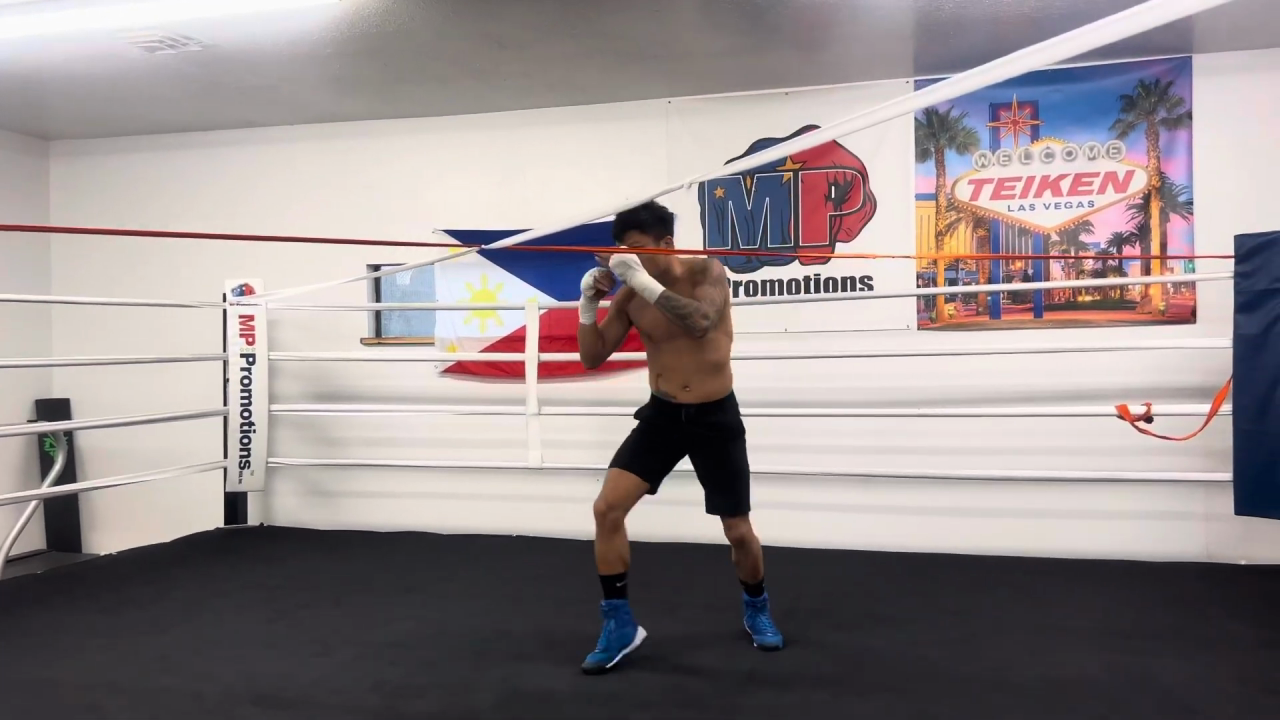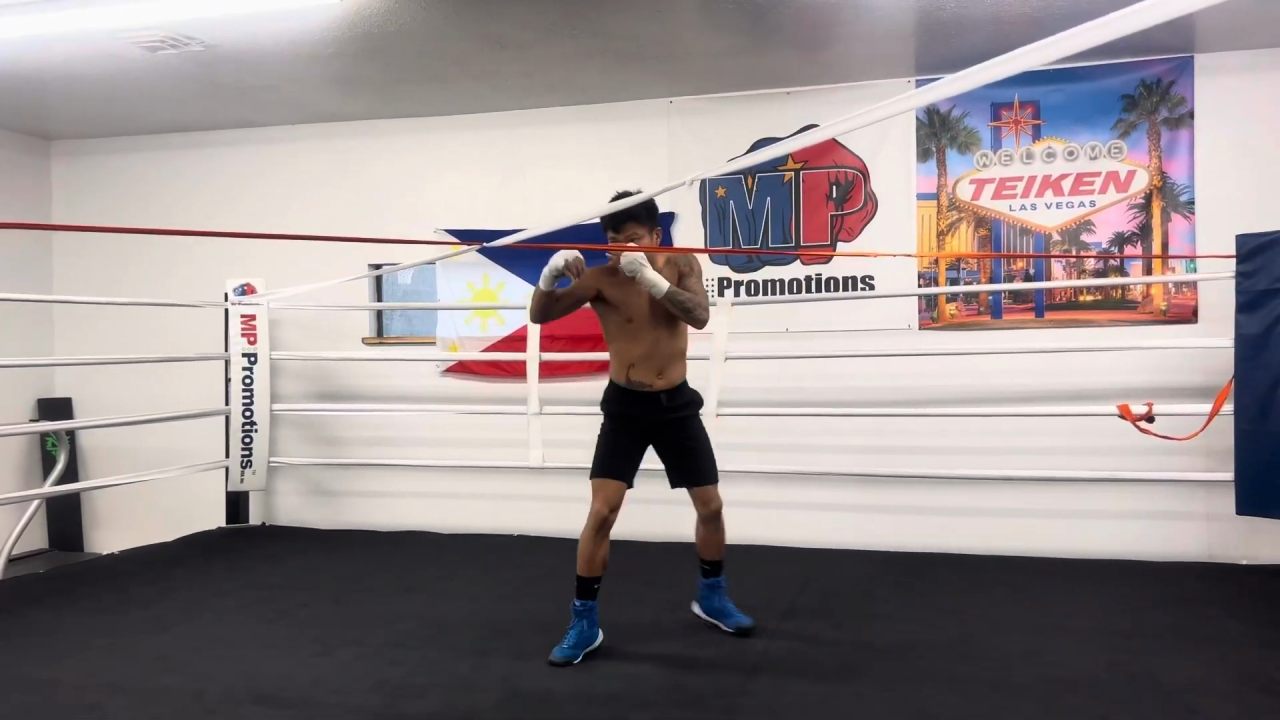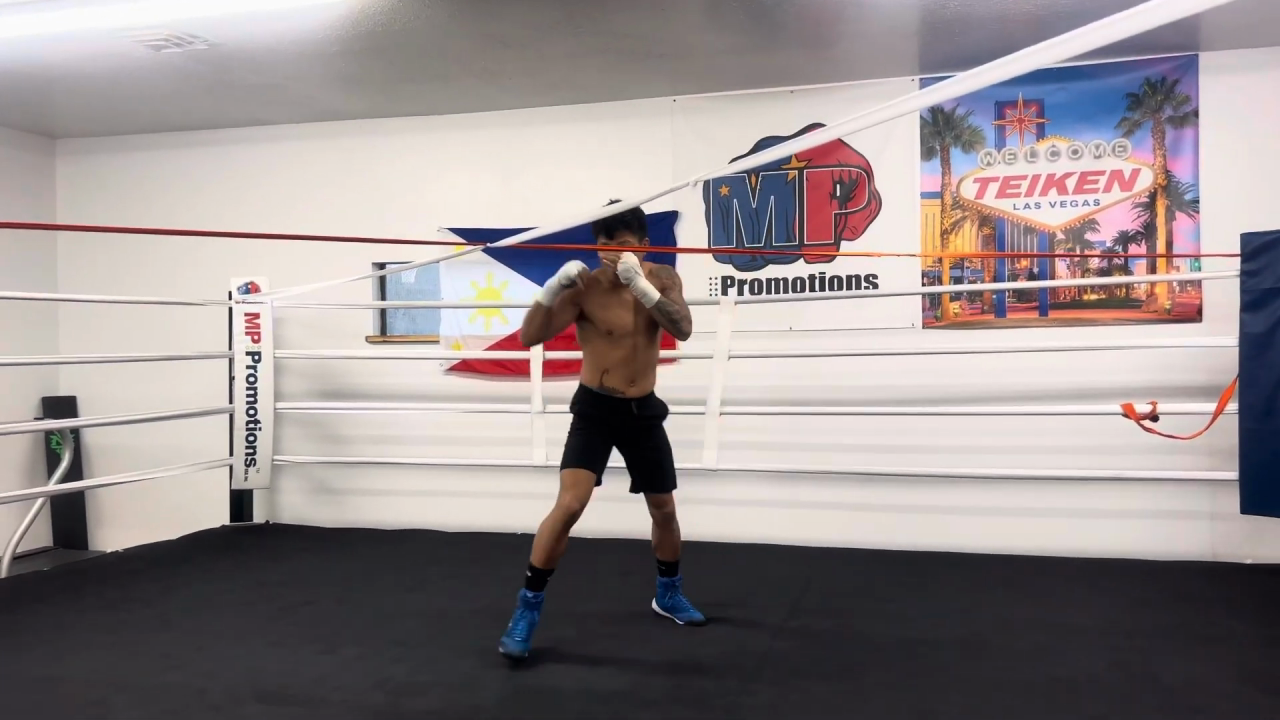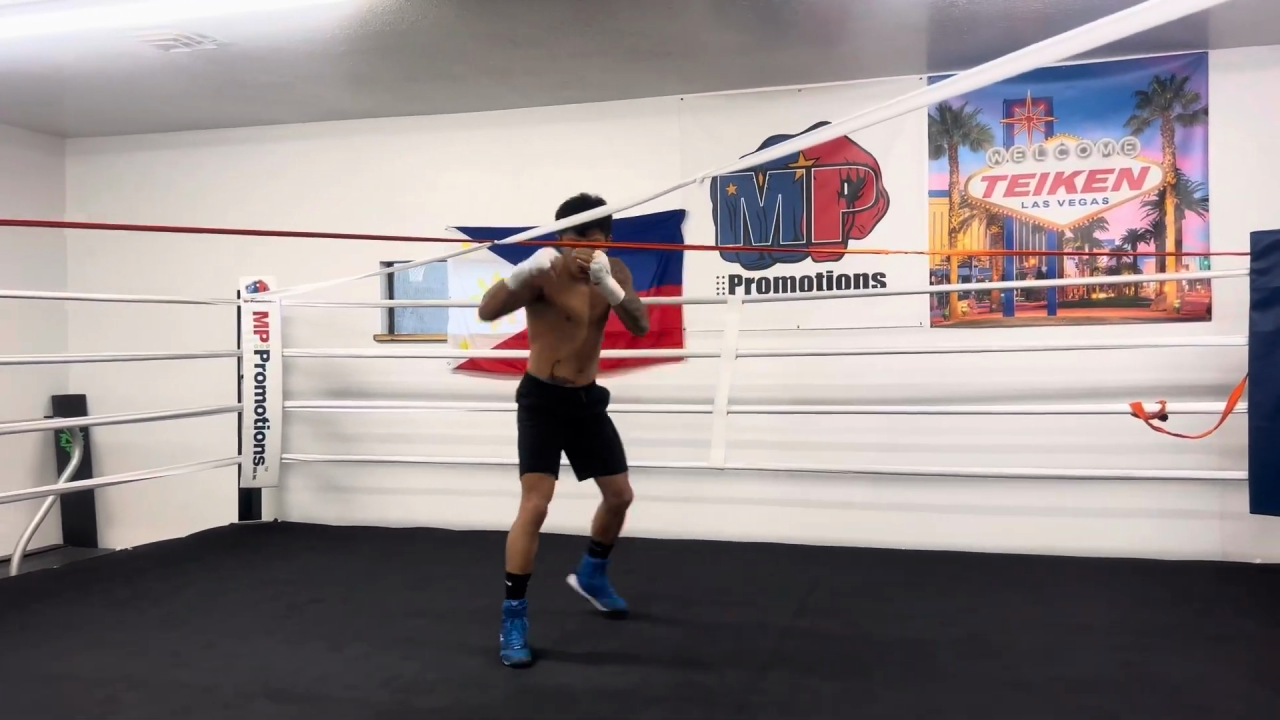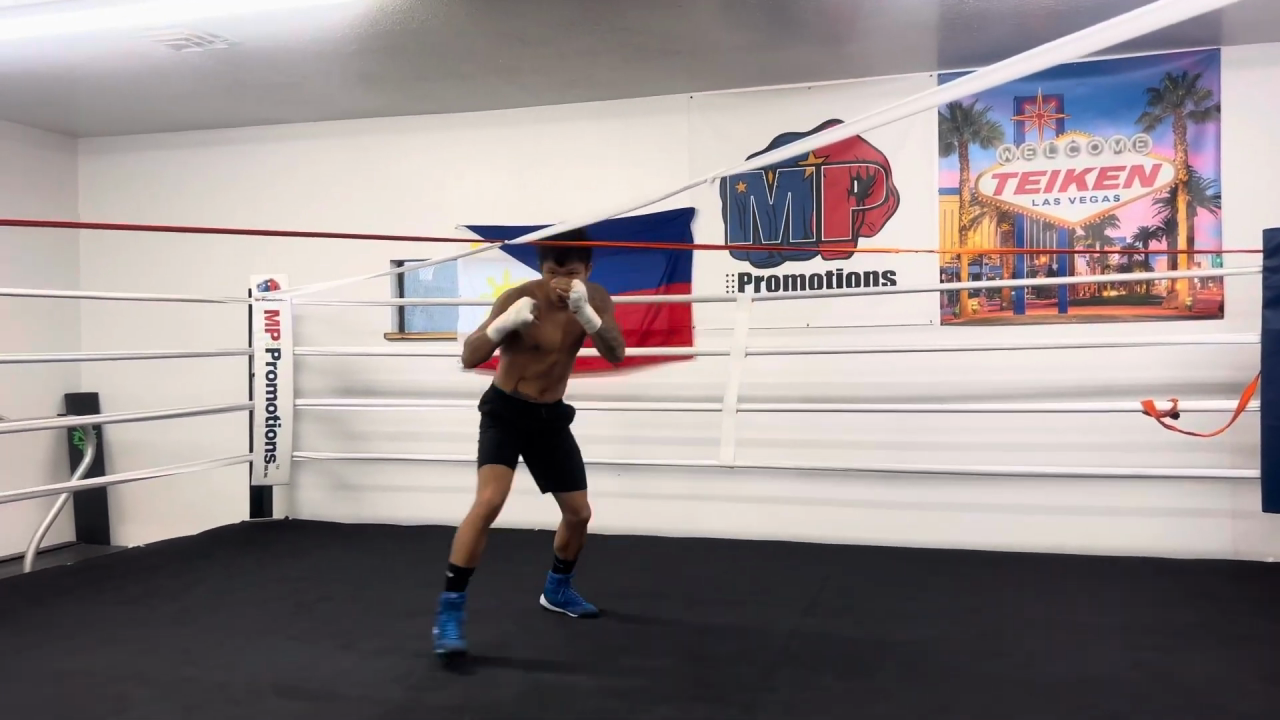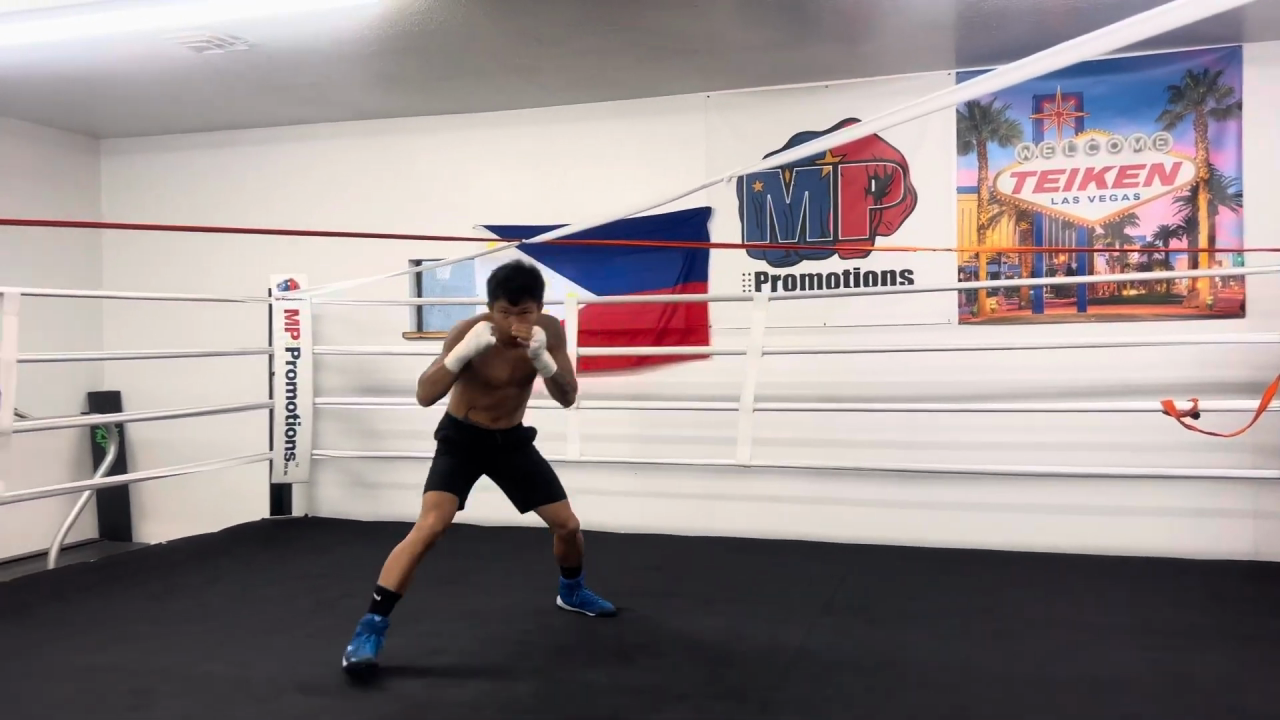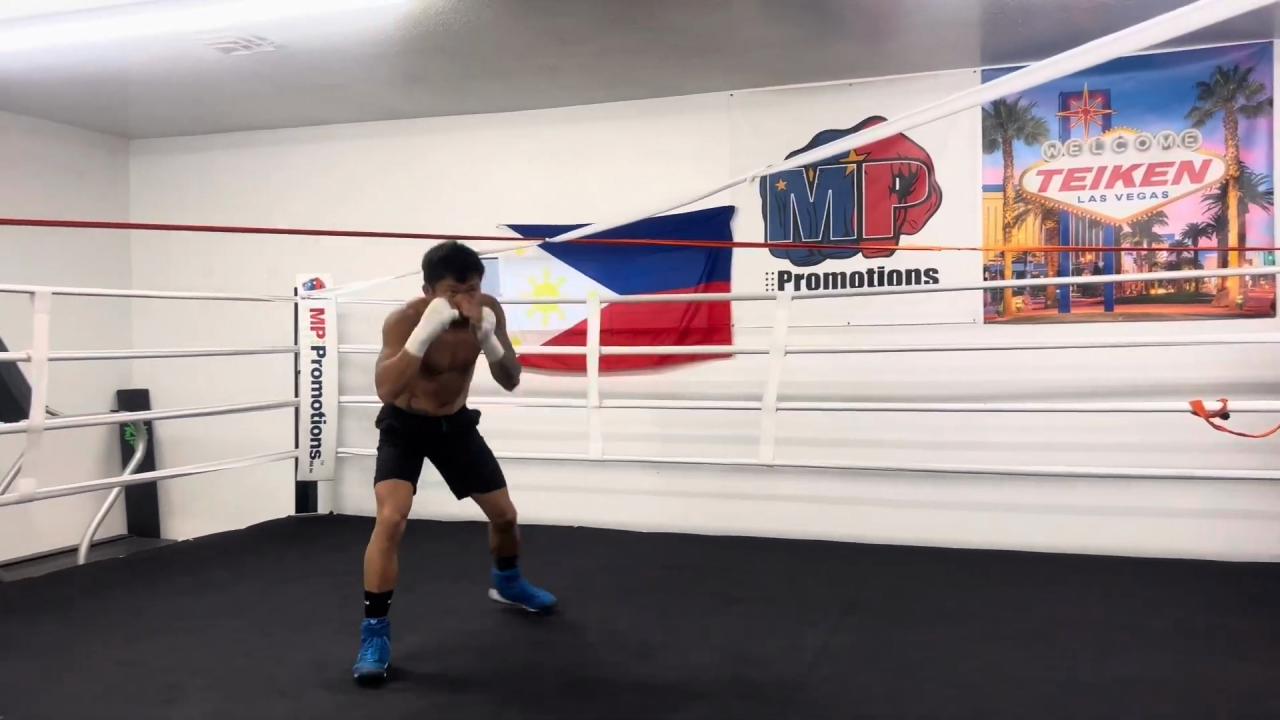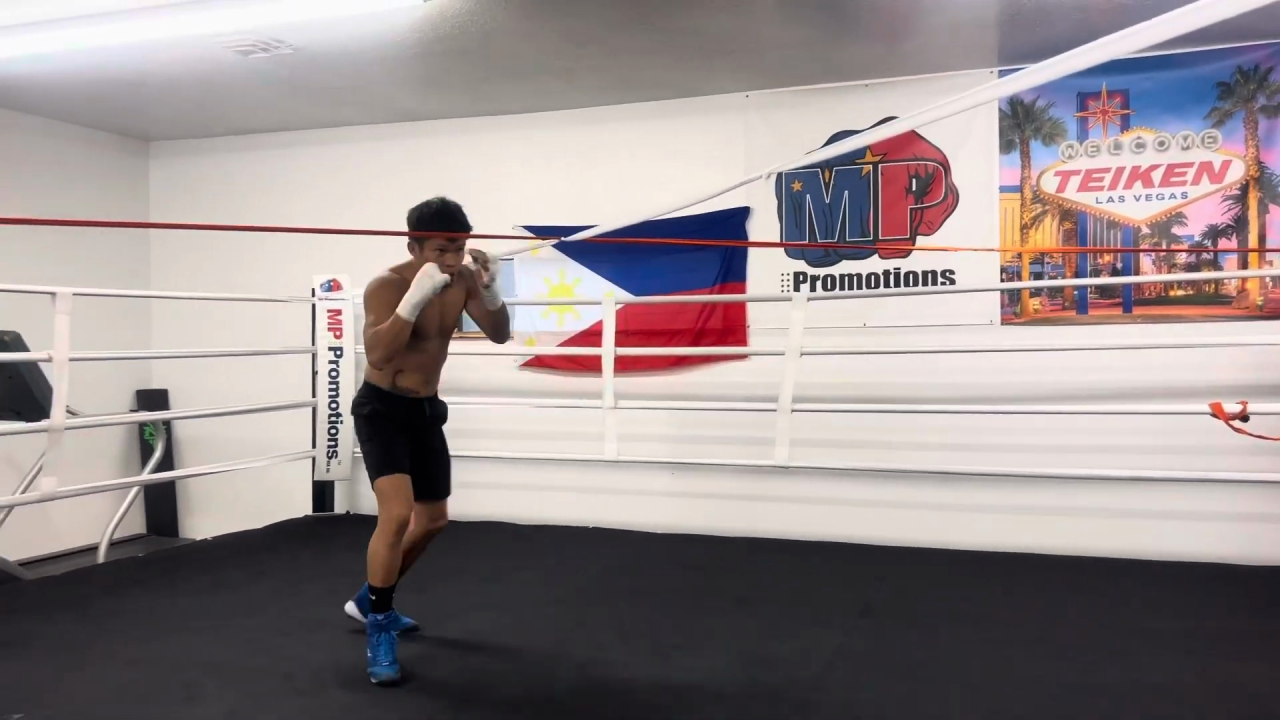
dt=0.2s
person 1, frame 1
left shoulder: (705, 271)
right shoulder: (629, 296)
left elbow: (704, 323)
right elbow: (591, 357)
left wrist: (648, 283)
right wrist: (589, 299)
left hip: (717, 417)
right hip: (661, 417)
left knee: (738, 531)
right knee: (608, 507)
left ankle: (756, 611)
right ankle: (618, 625)
person 1, frame 2
left shoulder: (682, 265)
right shoulder: (599, 277)
left elbow: (698, 315)
right elbow: (540, 315)
left wrist: (651, 276)
right wrist: (551, 274)
left hip: (677, 403)
right hip: (625, 405)
left knee: (710, 506)
right knee: (601, 515)
left ankle: (712, 596)
right ankle: (584, 622)
person 1, frame 3
left shoulder: (662, 277)
right shoulder: (583, 287)
left elbow: (682, 328)
right elbow: (531, 334)
left wrist: (642, 286)
right wrist: (556, 286)
left hip: (643, 411)
right hip: (594, 408)
left knee: (664, 511)
right knee: (568, 507)
left ankle: (668, 594)
right ankle: (526, 611)
person 1, frame 4
left shoulder: (614, 270)
right shoulder: (543, 275)
left elbow: (640, 325)
right elbow: (488, 312)
left wrist: (607, 284)
right wrist: (524, 271)
left hip: (586, 399)
right hip: (541, 399)
left knee: (619, 496)
right knee: (535, 509)
left ankle: (592, 575)
right ankle: (513, 615)
person 1, frame 5
left shoulder: (595, 298)
right shoulder: (518, 300)
left elbow: (616, 360)
right elbow: (469, 359)
left wrist: (588, 316)
right wrist: (505, 322)
left hip: (551, 416)
right hip: (507, 411)
left knee: (579, 512)
right knee: (488, 503)
left ankle: (557, 588)
right ankle: (450, 610)
person 1, frame 6
left shoulder: (551, 330)
right shoulder: (467, 330)
left elbow: (567, 397)
right elbow: (424, 395)
left wrist: (544, 358)
right wrist: (462, 352)
left hip: (512, 441)
right hip: (460, 438)
left knee: (567, 526)
right knee: (428, 529)
left ankle: (573, 591)
right ankle: (369, 630)
person 1, frame 7
left shoulder: (486, 311)
right shoulder: (404, 320)
left elbow: (511, 381)
right elbow: (386, 390)
left wrist: (493, 342)
right wrist: (424, 332)
left hip: (456, 423)
right hip: (404, 424)
left knee: (503, 514)
right knee: (390, 521)
left ankle: (508, 581)
right ankle: (375, 634)
person 1, frame 8
left shoulder: (462, 281)
right shoulder: (386, 286)
left elbow: (500, 334)
right elbow: (376, 353)
left wrist: (490, 287)
right wrist: (418, 294)
left hip: (424, 410)
right hip: (381, 409)
left knee: (433, 519)
right knee: (395, 516)
left ankle: (369, 601)
right ankle: (379, 633)
